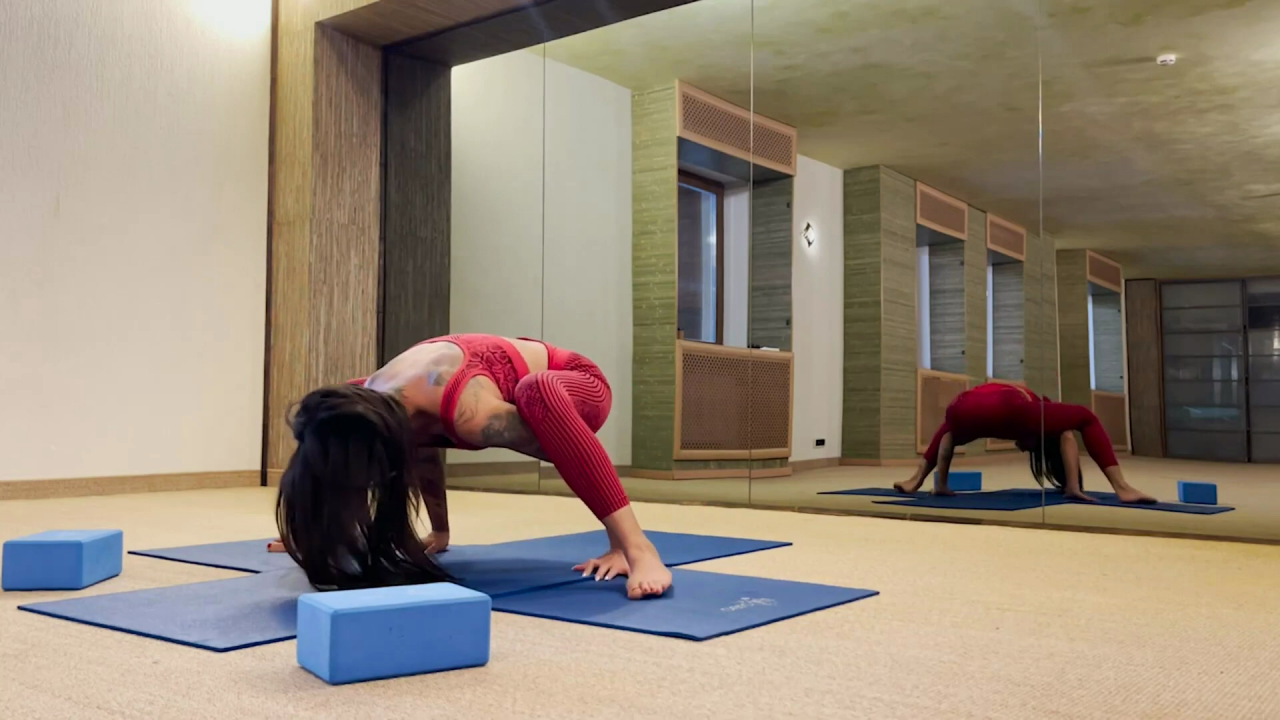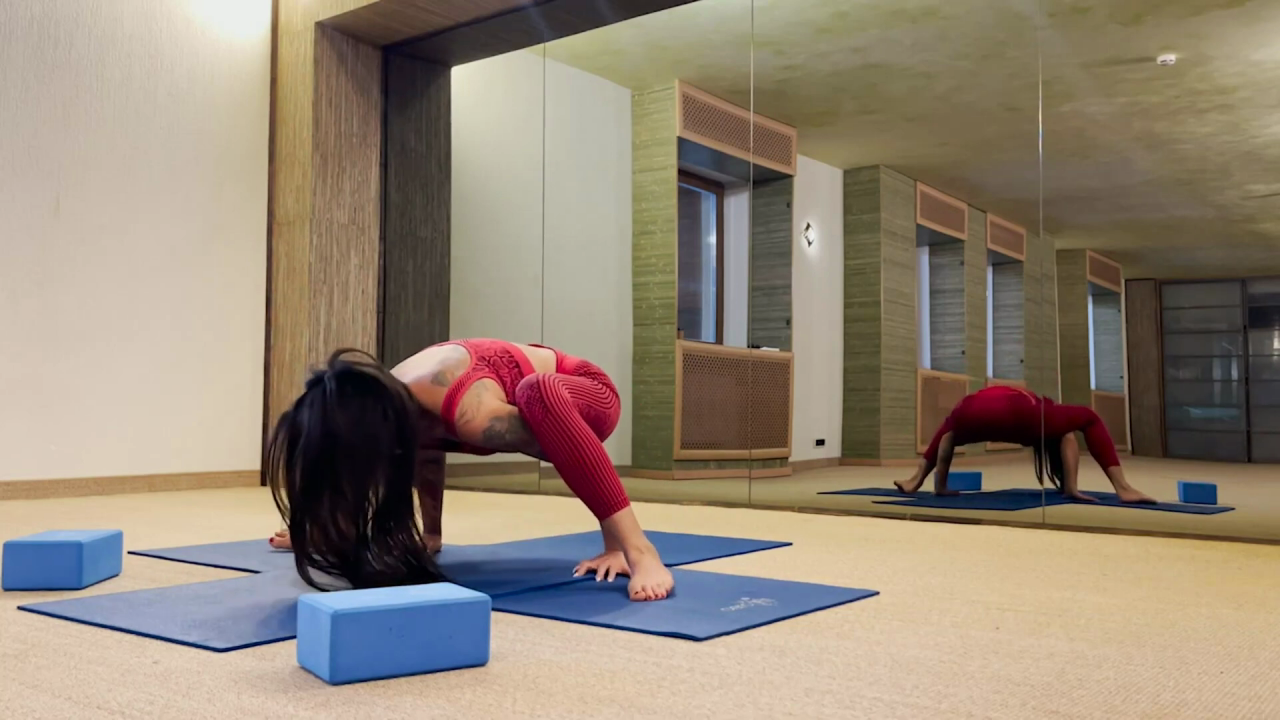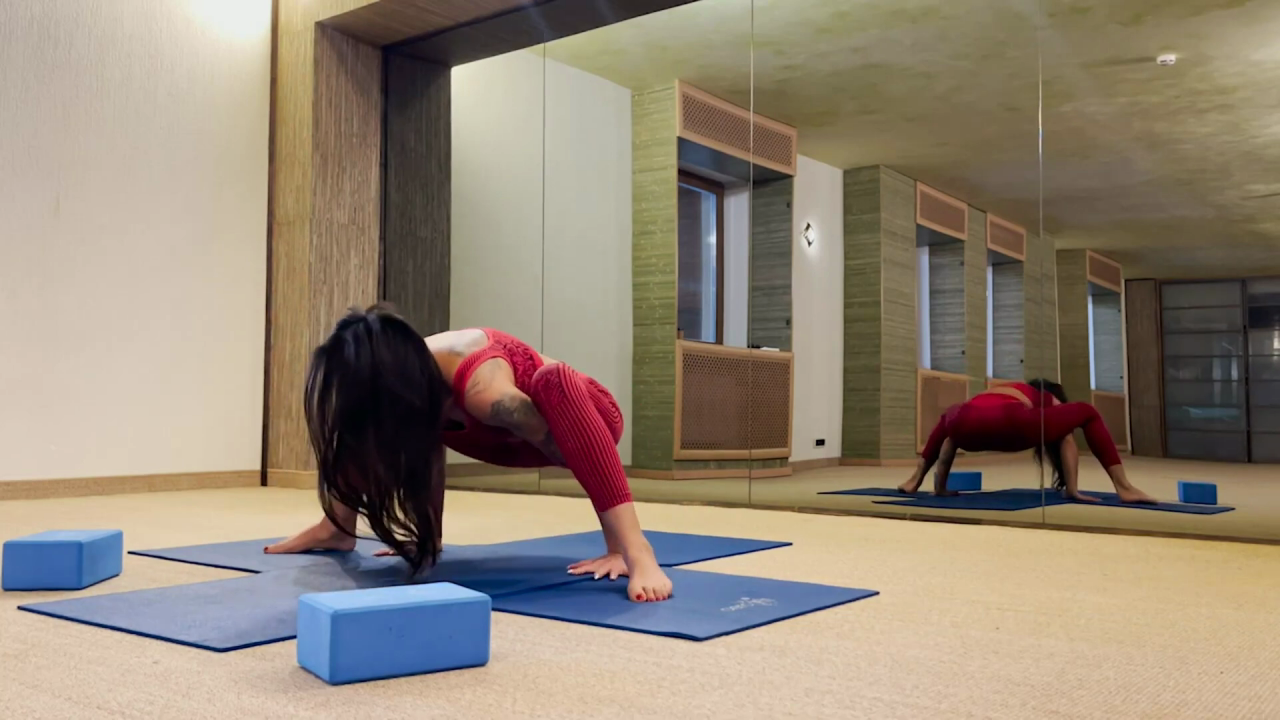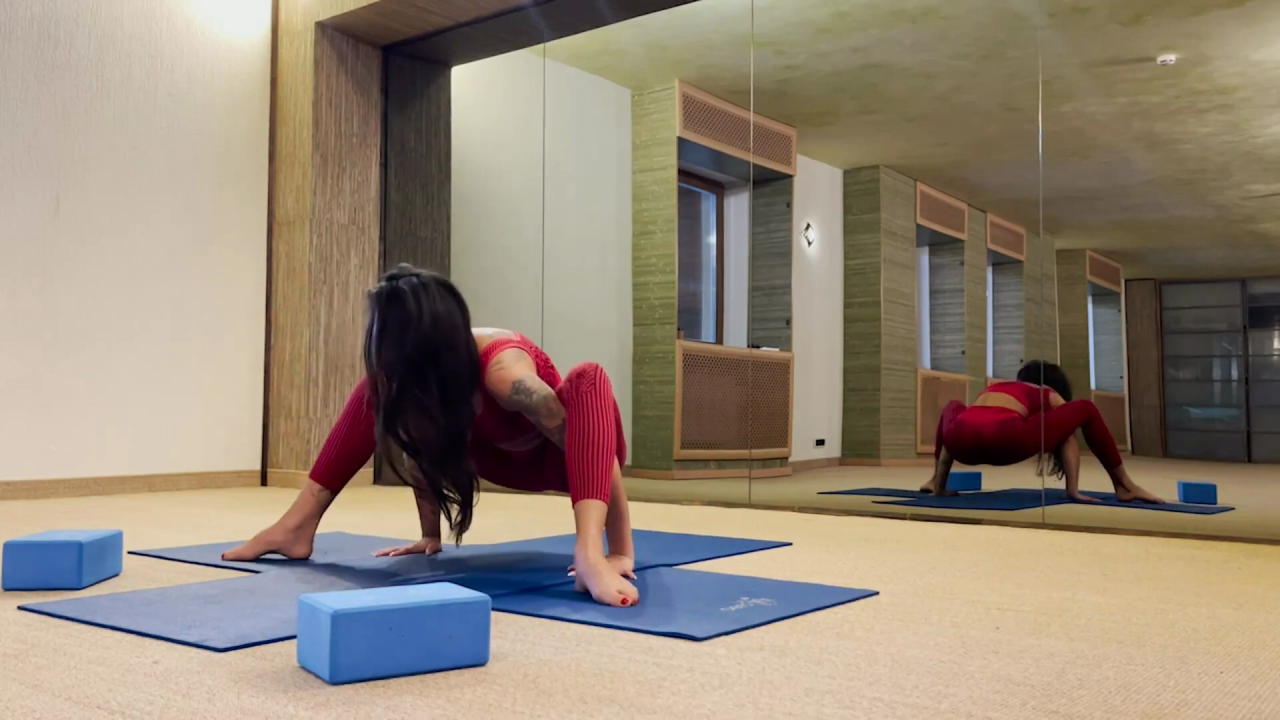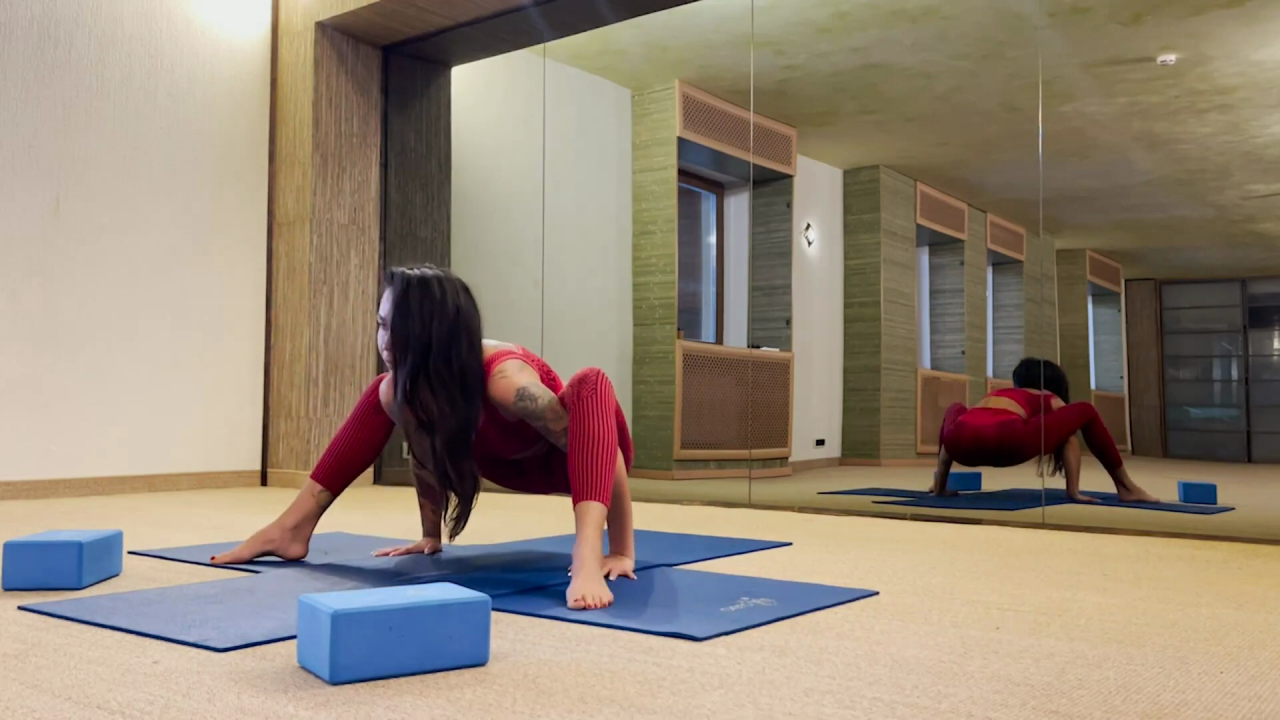
dt=0.7s
person 1, frame 1
left shoulder: (469, 411)
right shoulder: (367, 403)
left wrist: (624, 547)
right wrist: (439, 531)
left hip: (573, 383)
right hip: (522, 399)
left knee: (537, 394)
left ankle: (637, 548)
person 1, frame 2
left shoulder: (469, 411)
right shoulder: (383, 403)
right elbow: (428, 453)
left wrist: (627, 547)
right wrist: (431, 533)
left hip: (586, 394)
left knee: (539, 394)
left ankle: (637, 549)
person 1, frame 3
left shoulder: (482, 387)
right shoulder: (408, 382)
left elbow: (581, 454)
right elbow: (425, 454)
left wrist: (628, 550)
right wrist: (429, 537)
left hip: (580, 422)
left knee: (554, 382)
left ankle: (636, 554)
right ankle: (337, 528)
person 1, frame 4
left shoulder: (504, 372)
right shoulder: (404, 378)
left elbow: (600, 454)
right elbow: (418, 449)
left wrist: (620, 553)
right wrist: (430, 536)
left hip: (564, 457)
right hip: (506, 457)
left knee: (587, 380)
right knee: (374, 394)
left ankle: (590, 554)
right ankle: (299, 527)
person 1, frame 5
left shoulder: (505, 380)
right shoulder: (399, 388)
left elbow: (610, 455)
right elbow: (425, 455)
left wrist: (620, 554)
right wrist: (430, 536)
left hip: (568, 460)
right hip: (513, 463)
left knee: (590, 386)
right knee: (382, 397)
left ankle: (587, 555)
right ankle: (295, 528)
person 2, frame 1
right shoulder: (1038, 407)
left elbow: (946, 437)
right elbow: (1067, 436)
left wrist: (941, 484)
right wrist: (1073, 487)
left hip: (963, 410)
right hip: (1006, 410)
left knee: (952, 426)
right knee: (1086, 419)
left ankle: (915, 481)
right ankle: (1122, 488)
person 2, frame 2
right shoulder: (1040, 408)
left elbow: (947, 438)
right elbow: (1068, 437)
left wrist: (940, 485)
right wrist: (1071, 487)
left hip: (969, 413)
right hip: (1013, 414)
left knee: (951, 426)
right knee: (1089, 419)
left ankle: (915, 480)
right ankle: (1122, 488)
person 2, frame 3
left shoulder: (996, 388)
right shoulder: (1051, 401)
left elbow: (949, 437)
right elbow: (1067, 438)
left wrist: (940, 486)
right wrist: (1072, 489)
left hip: (968, 424)
right hip: (1010, 423)
left knee: (954, 415)
right knee: (1086, 413)
left ankle: (916, 481)
right ankle: (1123, 488)
person 2, frame 4
left shoulder: (993, 388)
right shoulder: (1052, 396)
right elbow: (1068, 438)
left wrist: (940, 485)
right wrist: (1073, 490)
left hip: (962, 440)
right hip: (1006, 438)
left knee: (952, 408)
right knee: (1086, 409)
left ankle: (935, 480)
right ankle: (1124, 486)
person 2, frame 5
left shoulder: (995, 395)
right shoulder: (1052, 400)
left elbow: (948, 438)
right elbow: (1070, 440)
left wrist: (939, 485)
right wrist: (1074, 491)
left hip: (962, 442)
right hip: (1007, 441)
left knee: (955, 410)
right knee: (1085, 412)
left ankle: (941, 485)
right ankle: (1125, 487)
